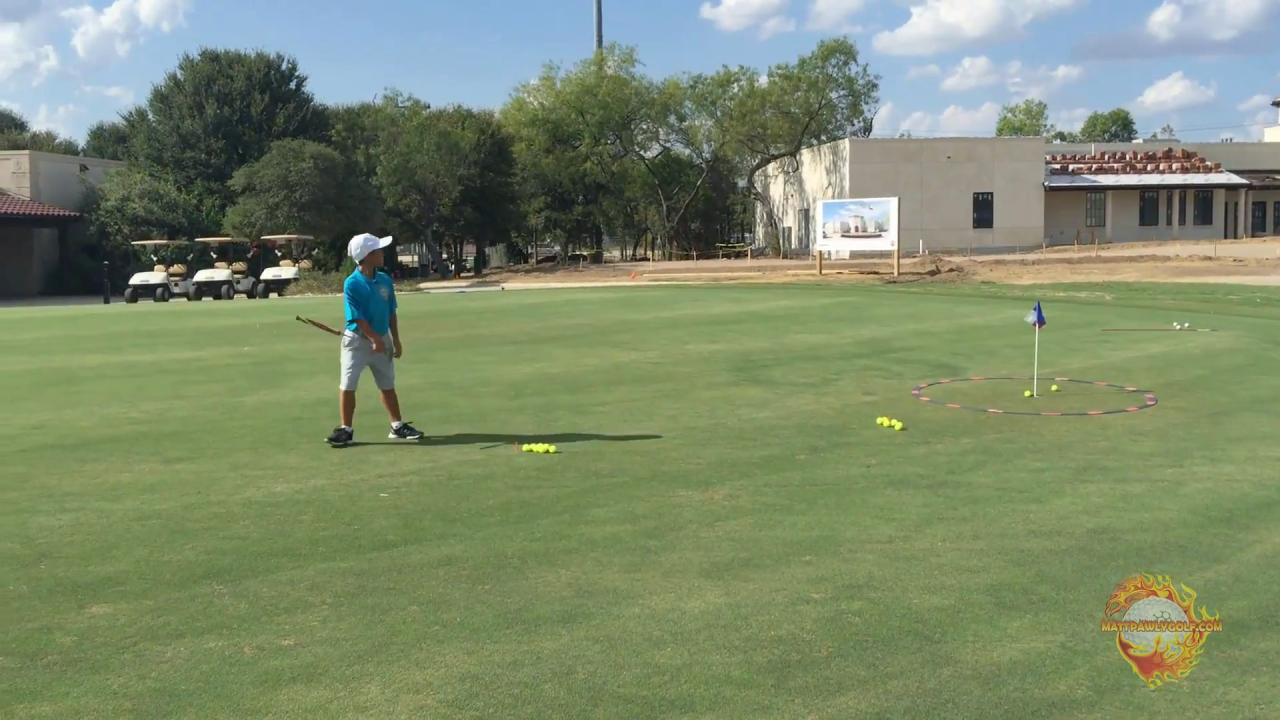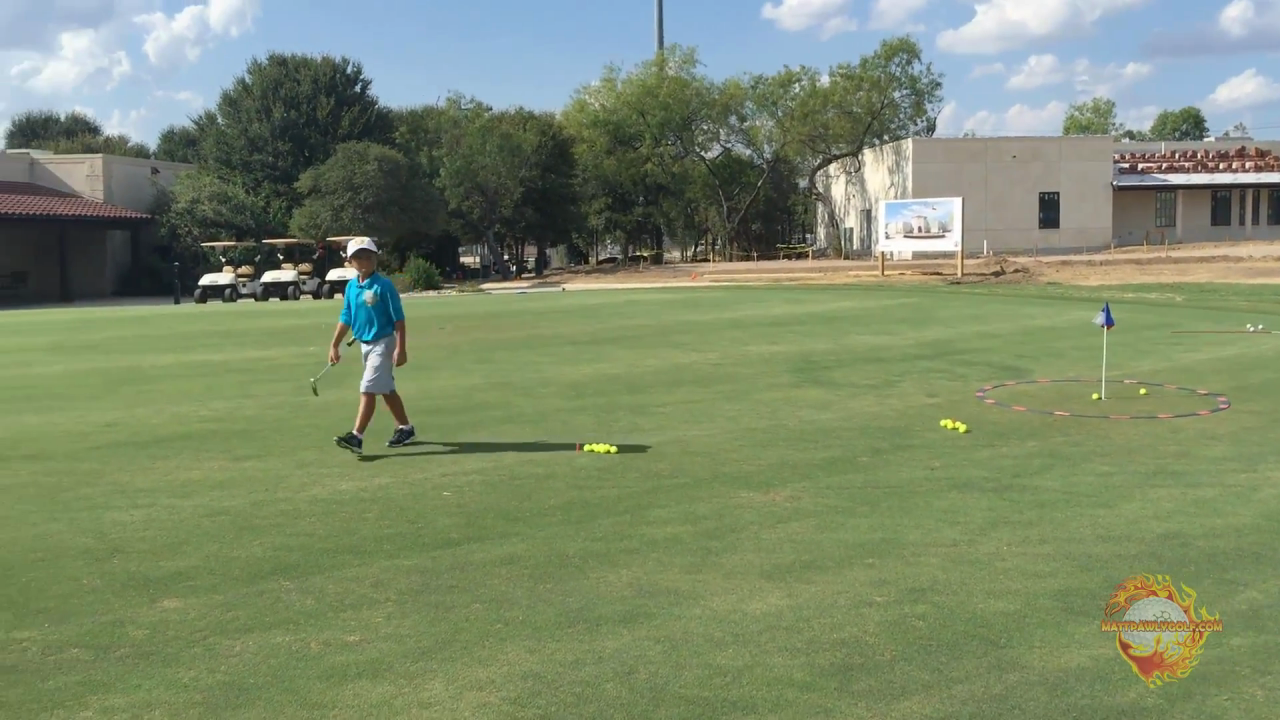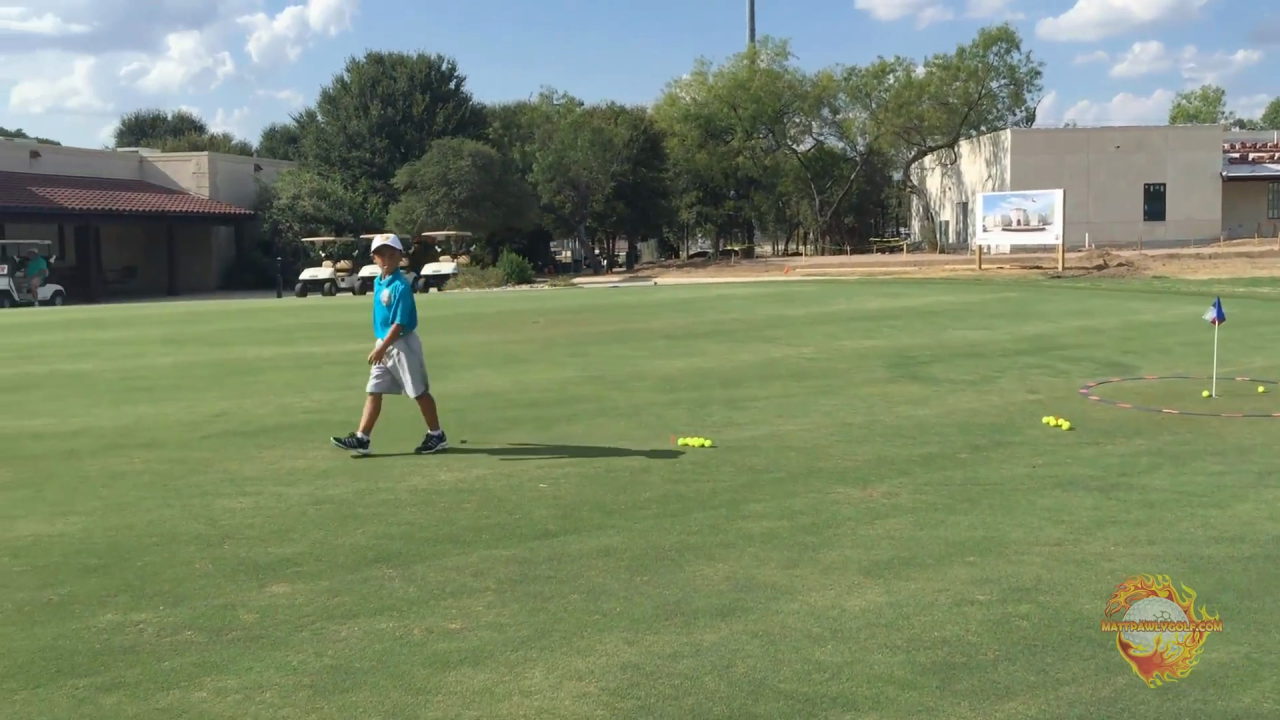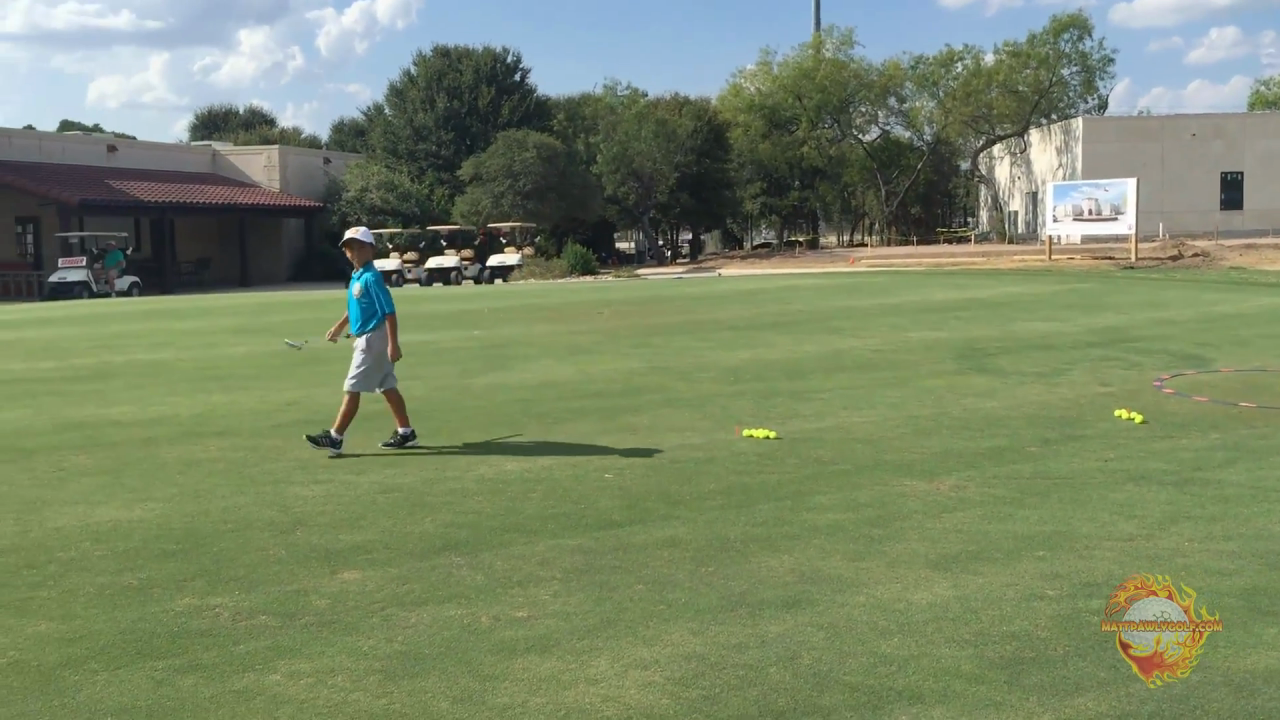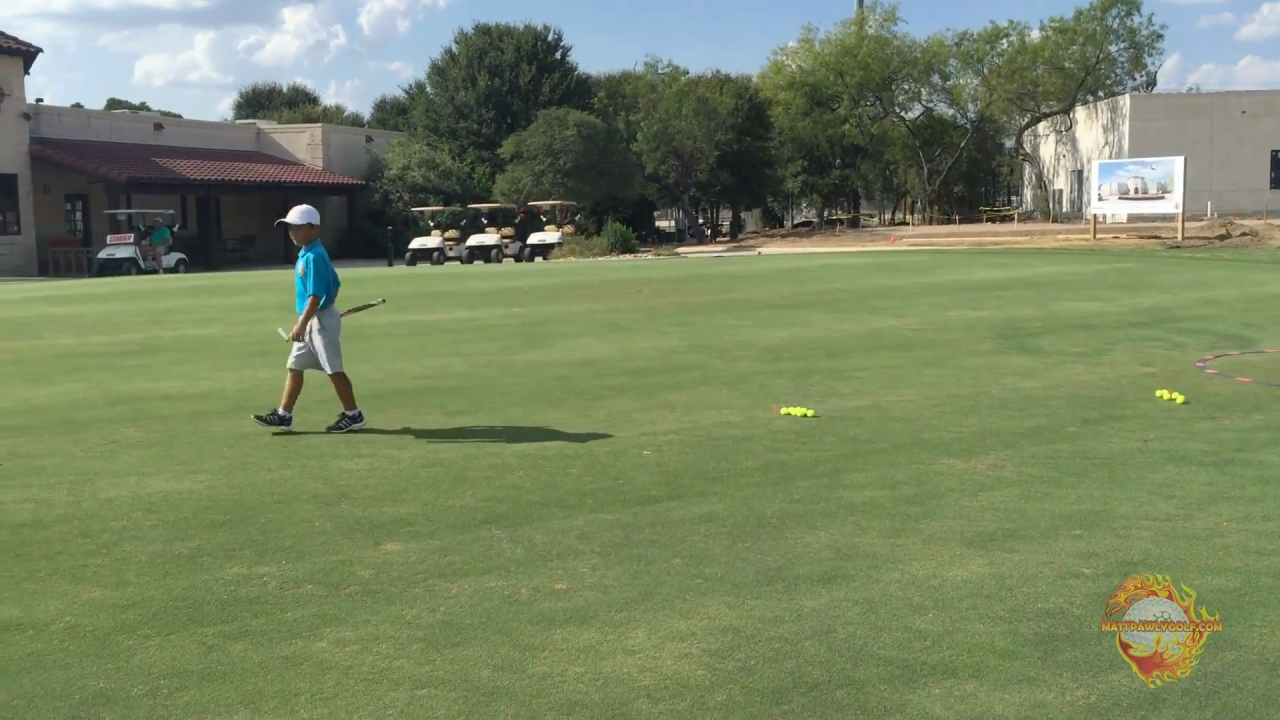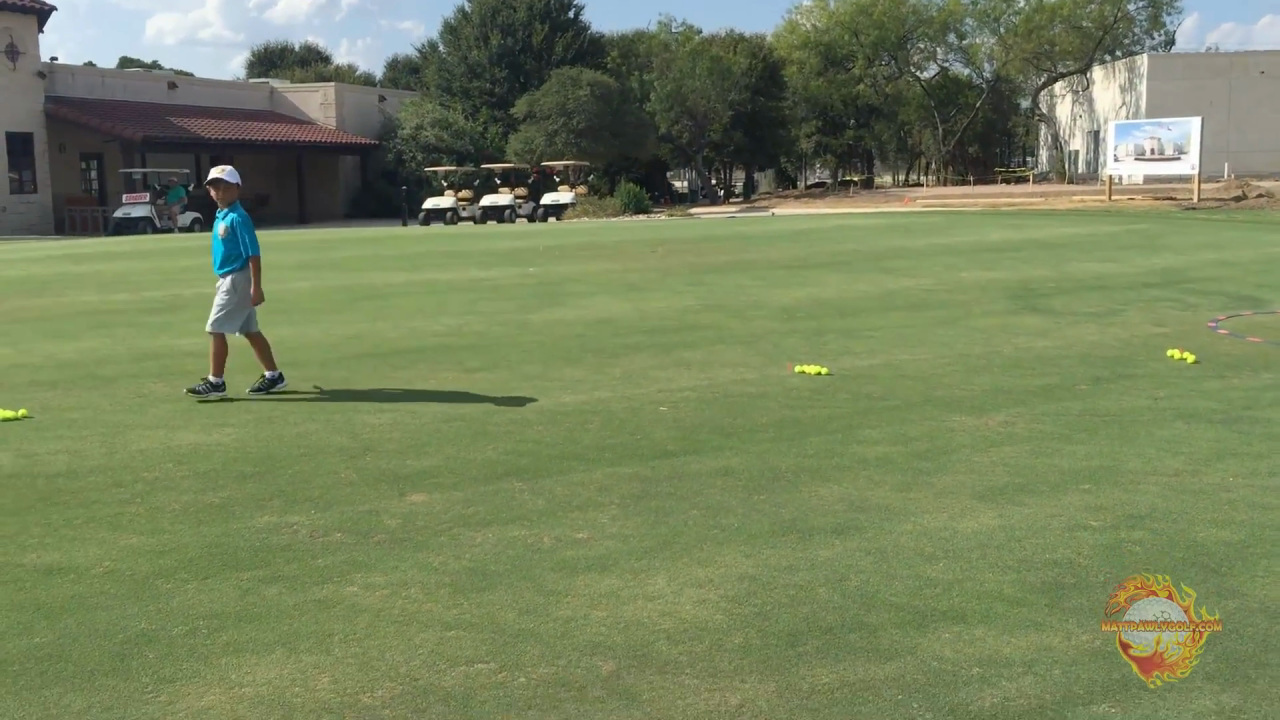
dt=0.5s
person 1, frame 1
left shoulder: (384, 280)
right shoulder: (353, 283)
left elbow: (391, 312)
right elbow: (357, 318)
left wrist: (395, 340)
right wrist: (375, 339)
left hip: (382, 339)
right hip: (355, 339)
left knee: (388, 385)
right knee: (348, 386)
left ankle: (398, 426)
right ankle: (345, 429)
person 1, frame 2
left shoulder: (384, 285)
right shoulder: (351, 287)
left elbow: (399, 319)
right elbow: (346, 319)
left wrist: (401, 348)
right wrist: (334, 346)
left hip: (382, 344)
right hip: (365, 344)
left knee: (368, 390)
right knee: (387, 390)
left ankle: (356, 436)
right ankle: (405, 428)
person 1, frame 3
left shoulder: (401, 286)
right shoulder: (378, 282)
left elbow: (400, 322)
left wrist: (382, 348)
left hip: (402, 344)
right hip: (383, 346)
left knee: (418, 391)
right knee: (373, 392)
left ankle: (436, 435)
right ankle: (361, 439)
person 1, frame 4
left shoulder: (372, 277)
right shoulder: (356, 275)
left elbow: (389, 312)
left wrist: (393, 344)
right wrist: (338, 326)
left hip: (372, 339)
right hip: (365, 338)
left knee: (352, 390)
right knee: (387, 387)
left ankle: (335, 437)
right ankle: (406, 432)
person 1, frame 5
left shoulder: (314, 256)
right shoulder: (308, 254)
left elbow: (315, 295)
right elbow: (334, 284)
left wrist: (301, 324)
left hip: (321, 320)
right hip: (312, 320)
left knee: (334, 369)
right knee: (294, 367)
left ankle: (353, 416)
right ankle: (283, 415)
person 1, frame 6
left shoulder: (238, 218)
right shoulder: (221, 216)
left elbow: (253, 254)
left wrist: (256, 286)
left hip: (237, 280)
right hip: (228, 280)
left knee: (216, 329)
right knee: (251, 331)
left ankle: (216, 381)
right ankle: (273, 376)
